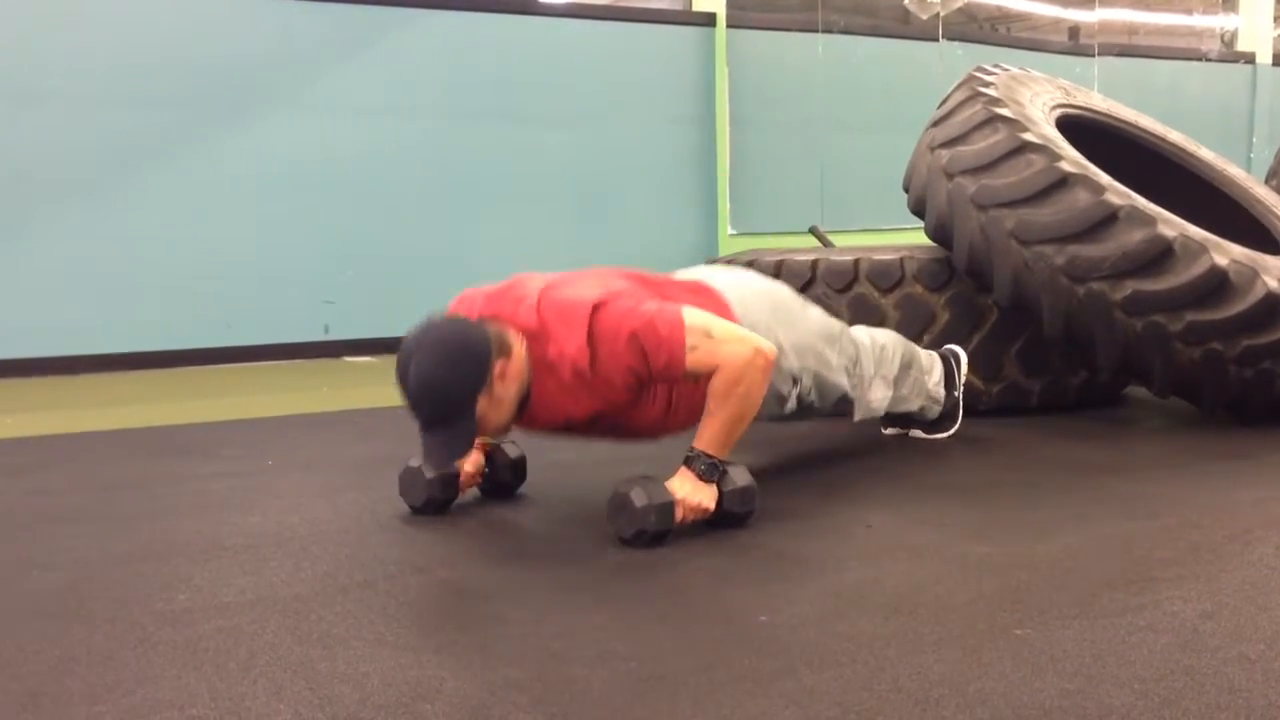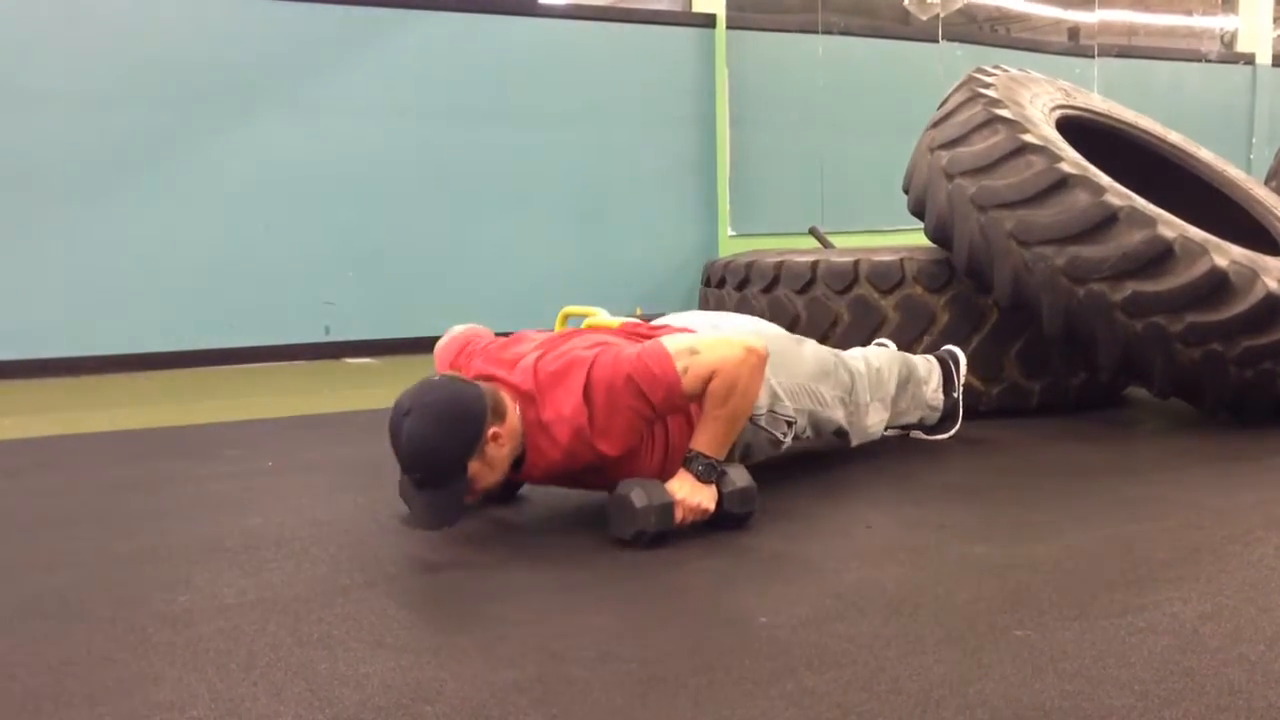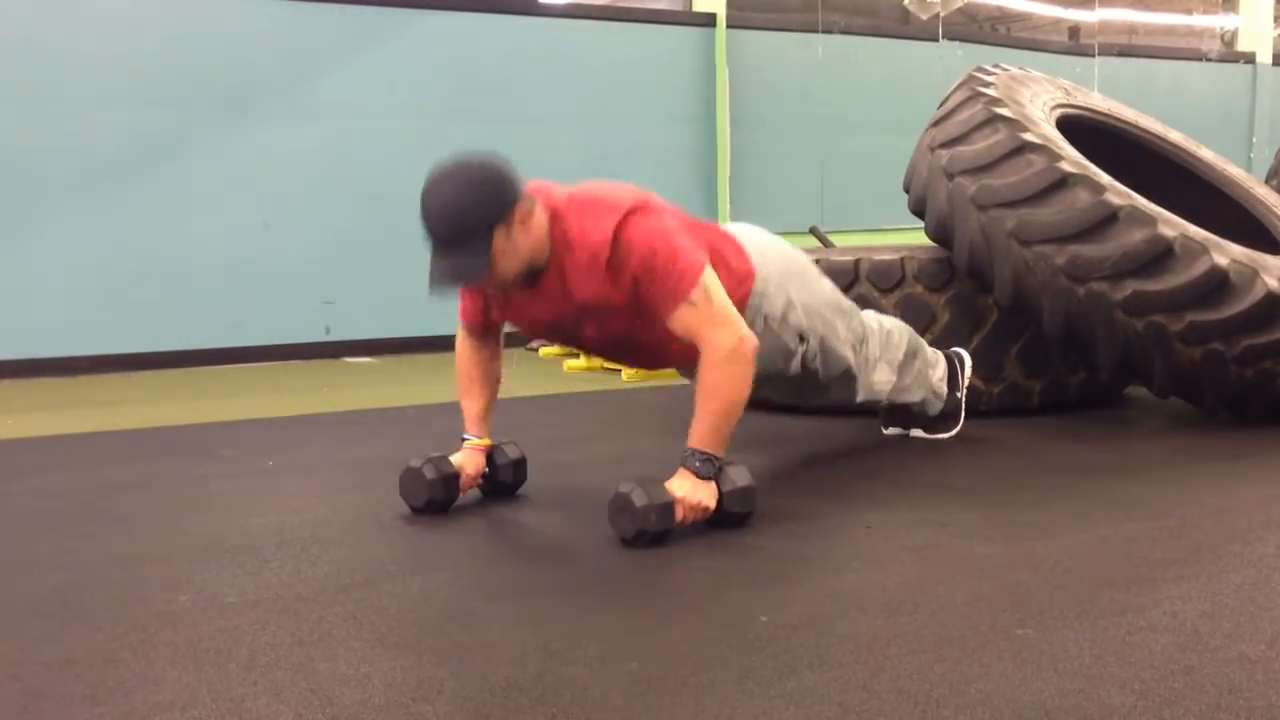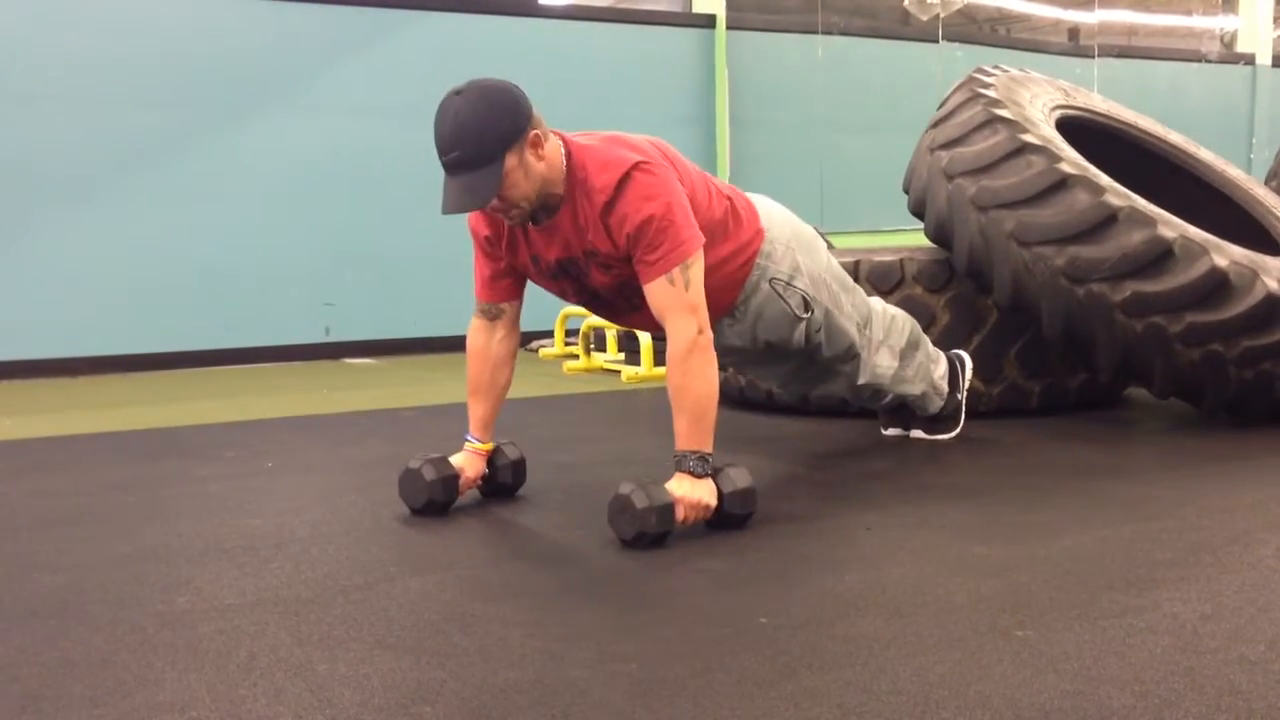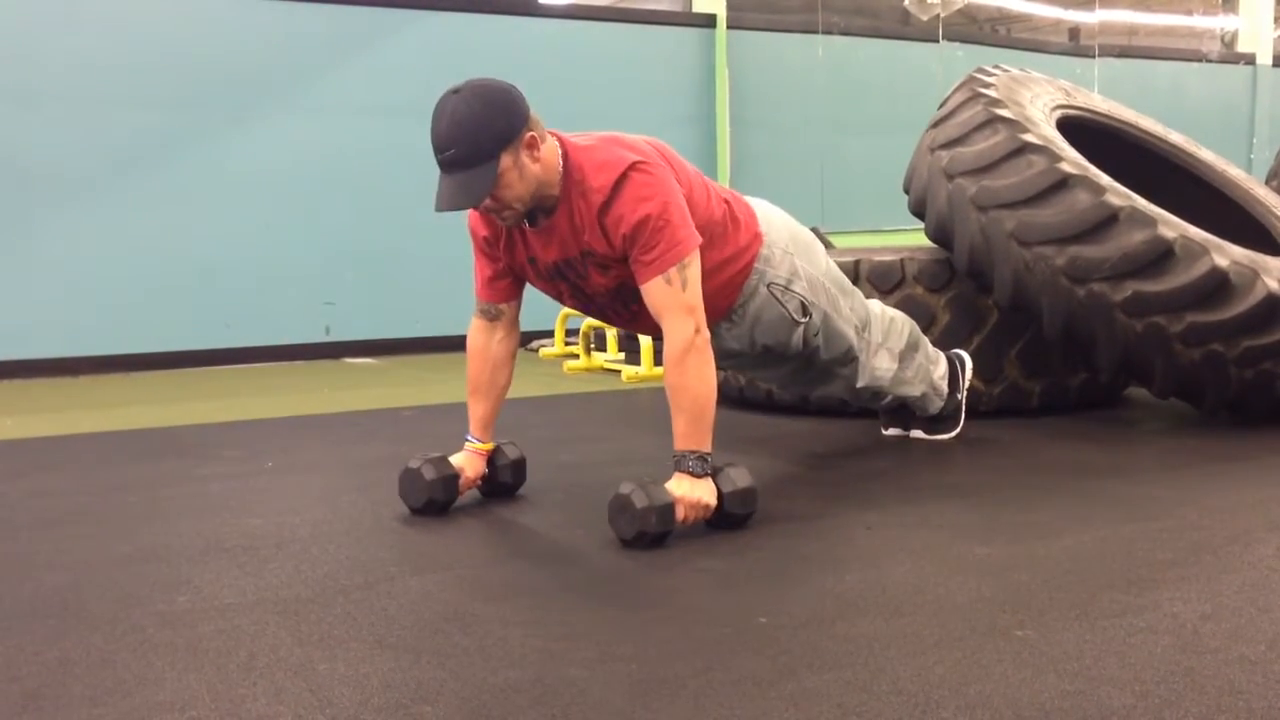
dt=0.4s
person 1, frame 1
left shoulder: (595, 346)
right shoulder: (471, 322)
left elbow: (753, 356)
left wrist: (702, 469)
right wrist: (475, 452)
left hip: (739, 326)
right hip: (680, 311)
left knee: (851, 372)
left ankle: (935, 376)
right ankle: (911, 391)
person 1, frame 2
left shoulder: (587, 403)
right shoulder: (464, 377)
left elbow: (745, 357)
right elbow: (457, 335)
left wrist: (700, 471)
left hip: (740, 374)
right hip: (673, 356)
left knee: (848, 398)
left ankle: (933, 379)
right ankle: (877, 364)
person 1, frame 3
left shoulder: (622, 235)
right shoulder: (484, 251)
left elbow: (734, 343)
right elbow: (475, 337)
left wrist: (699, 466)
right wrist: (476, 439)
left hip: (754, 293)
left knee: (860, 359)
left ankle: (940, 381)
right ankle: (913, 390)
person 1, frame 4
left shoulder: (630, 184)
right shoulder: (493, 214)
left elbow: (690, 331)
right elbow: (494, 325)
left wrist: (693, 468)
right wrist: (477, 445)
left hip: (759, 264)
right hip: (699, 297)
left knee: (862, 346)
left ankle: (941, 381)
right ankle: (908, 395)
person 1, frame 5
left shoulder: (626, 183)
right shoulder: (492, 217)
left elbow: (686, 332)
right elbow: (494, 325)
left wrist: (693, 468)
right wrist: (478, 445)
left hip: (758, 269)
left knee: (862, 350)
right knee: (824, 374)
left ankle: (941, 381)
right ankle: (908, 396)
